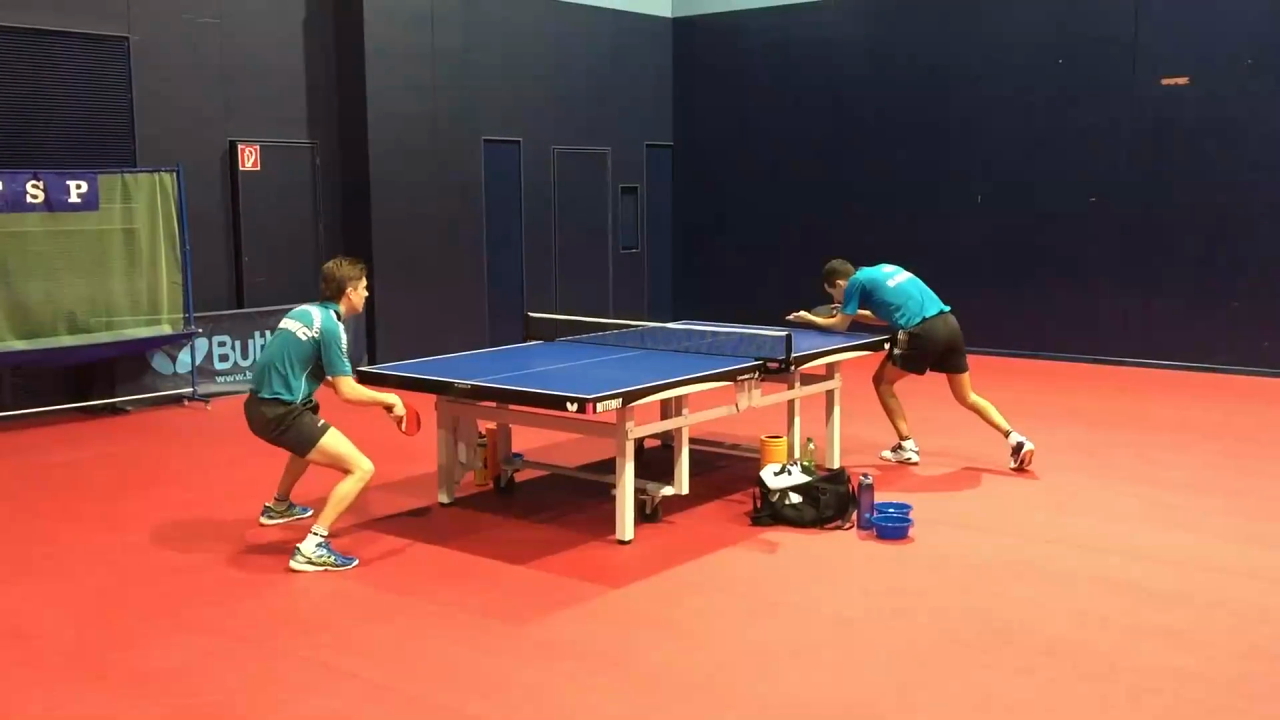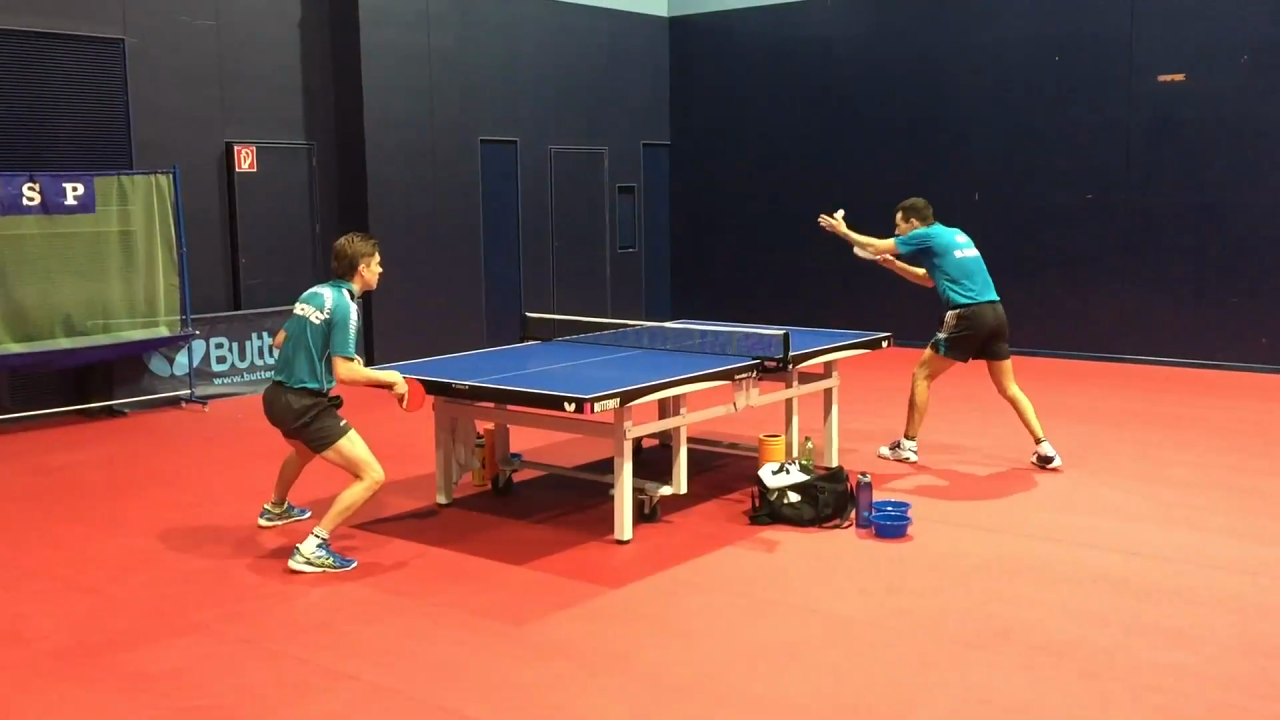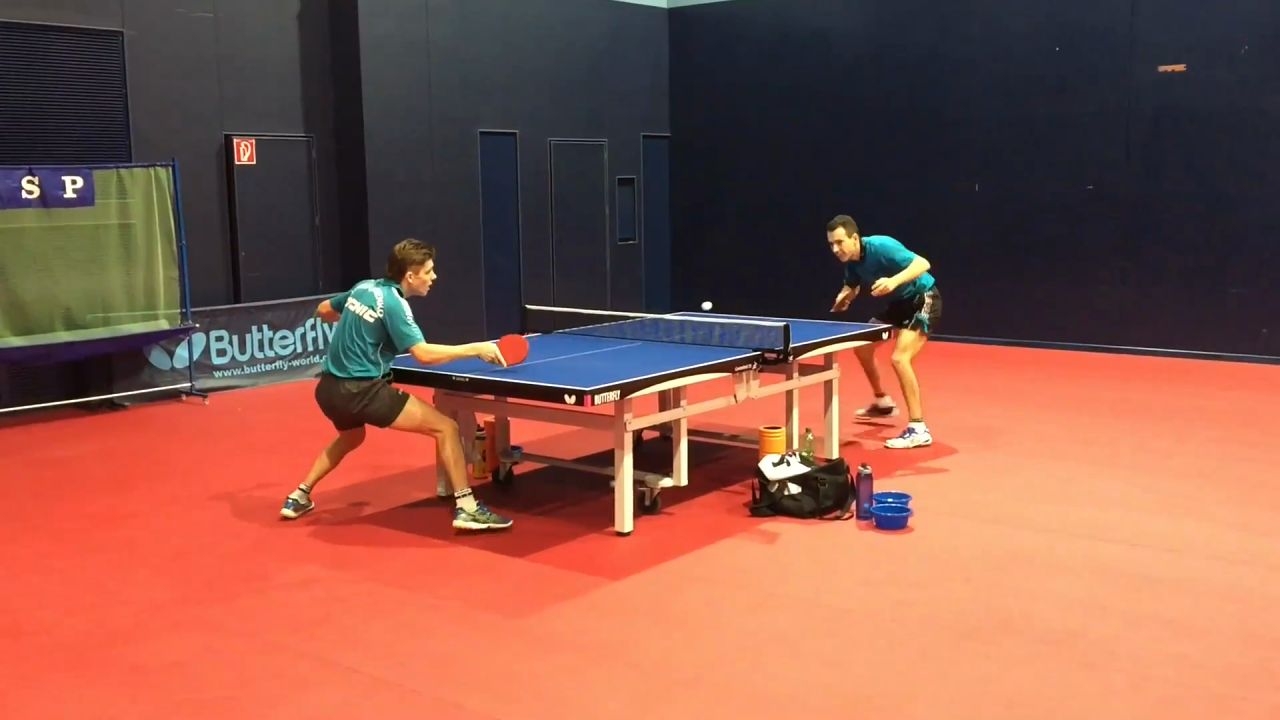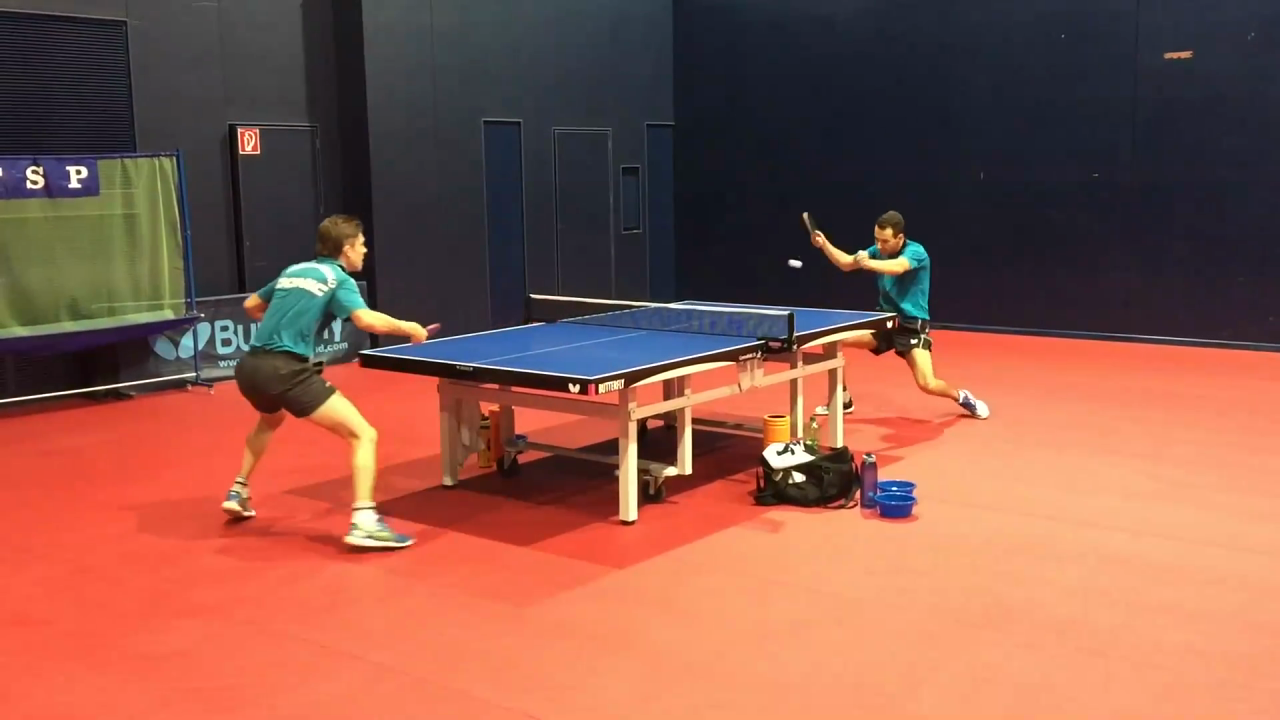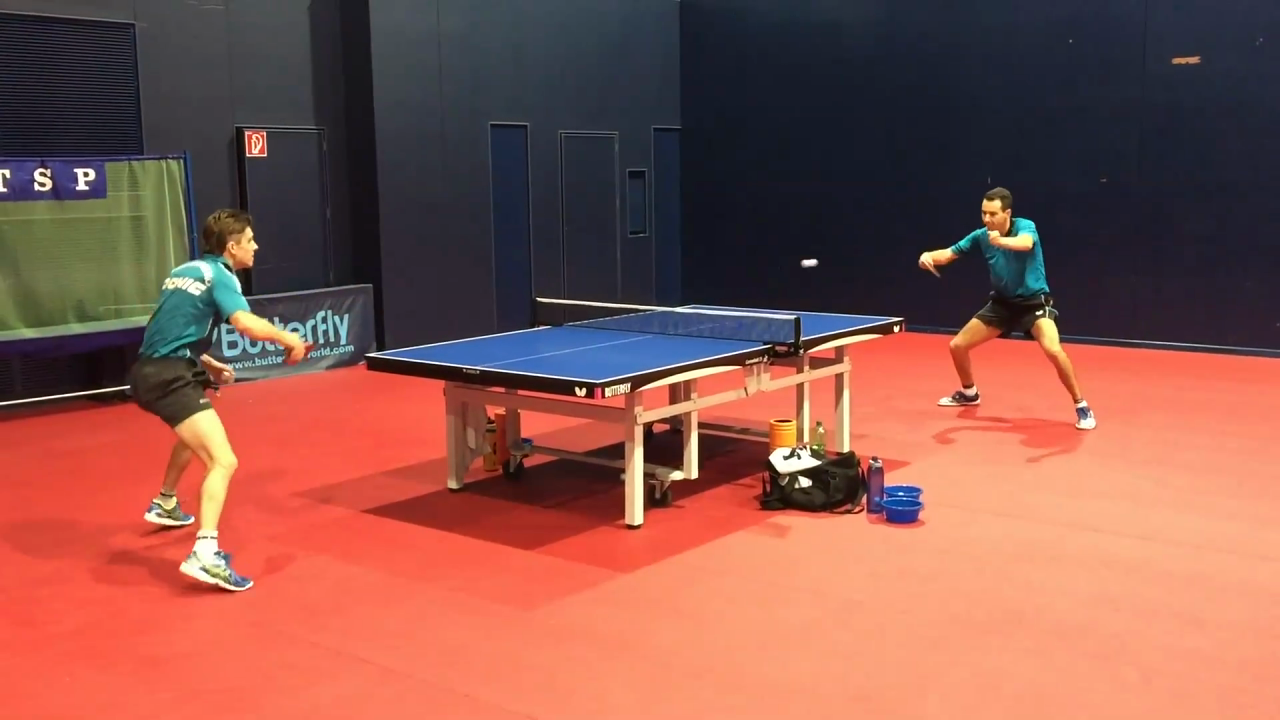
dt=1s
person 1, frame 1
left shoulder: (303, 312)
right shoulder: (330, 326)
right elbow: (348, 392)
left wrist: (327, 377)
right wrist: (389, 399)
left hip: (260, 405)
right hip: (280, 413)
left knee: (313, 439)
right knee: (361, 469)
left ankle: (278, 506)
right ankle: (312, 547)
person 1, frame 2
left shoulder: (313, 294)
right shoulder: (344, 306)
left elbow: (280, 341)
right elbow: (344, 373)
right wrist: (390, 378)
left hip: (277, 396)
right hip: (306, 405)
left knee: (305, 449)
right knee: (371, 476)
left ankle: (276, 508)
right ankle: (311, 548)
person 1, frame 3
left shoulder: (363, 287)
right shoulder: (394, 304)
left elbow: (324, 309)
right elbow: (424, 354)
right wrist: (476, 349)
left hip: (329, 389)
right hip: (362, 391)
left knee: (350, 438)
right knee: (446, 428)
left ankle: (298, 497)
right ankle: (466, 507)
person 1, frame 4
left shoulder: (293, 271)
right shoulder: (338, 280)
left elbow: (251, 305)
right elbow: (368, 320)
right wrist: (408, 328)
left hip: (250, 367)
right hip: (287, 371)
left knee: (269, 421)
right knee: (363, 435)
left ankle: (238, 493)
right ankle: (364, 521)
person 1, frame 5
left shoulder: (184, 271)
right shoulder: (219, 276)
right elbow: (246, 323)
left wrist: (207, 363)
right wrist: (289, 338)
left hip: (146, 372)
right hip: (169, 378)
left knee: (192, 435)
right knee: (223, 462)
left ankle: (164, 504)
right ankle: (205, 554)
person 2, frame 1
left shoulder: (857, 281)
right shoulder: (885, 270)
left elbow: (839, 325)
left wrist: (810, 319)
right wrist: (853, 311)
left hip: (922, 333)
right hip: (948, 324)
left knee: (882, 382)
right knee: (967, 396)
left ankle: (906, 447)
right ankle: (1016, 439)
person 2, frame 2
left shoulder: (927, 236)
right shoulder: (955, 234)
left elbow: (878, 247)
left wrist: (843, 231)
right wrist: (897, 264)
left hip: (967, 315)
right hip: (995, 312)
left knee: (922, 374)
right knee: (1008, 388)
left ankle: (907, 446)
right ankle: (1044, 449)
person 2, frame 3
left shoulder: (880, 246)
right shoulder: (851, 259)
left elbow: (922, 264)
right elbow: (851, 287)
left wrist: (894, 280)
right wrist: (845, 296)
left hip: (923, 300)
right hip: (901, 303)
left knee: (898, 358)
right knee: (862, 348)
left ankle: (917, 428)
right ankle: (883, 403)
person 2, frame 4
left shoulder: (915, 251)
right shoulder: (878, 250)
left elbow: (897, 268)
right elbow: (848, 262)
left wrist: (867, 263)
right wrist: (825, 245)
left hip: (911, 326)
left knee: (927, 384)
left ankle: (962, 398)
right ankle: (843, 400)
person 2, frame 5
left shoulder: (1025, 226)
right shoulder: (980, 236)
left elbow: (1026, 244)
right elbow: (949, 254)
left wrist: (1001, 241)
right wrist: (929, 256)
left hip: (1034, 301)
right hip: (1002, 303)
left knee: (1053, 350)
right knee: (957, 346)
left ankle: (1081, 406)
right ankle: (969, 393)
